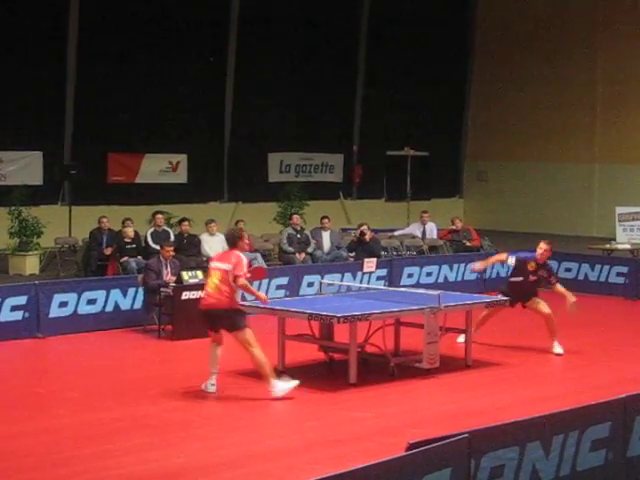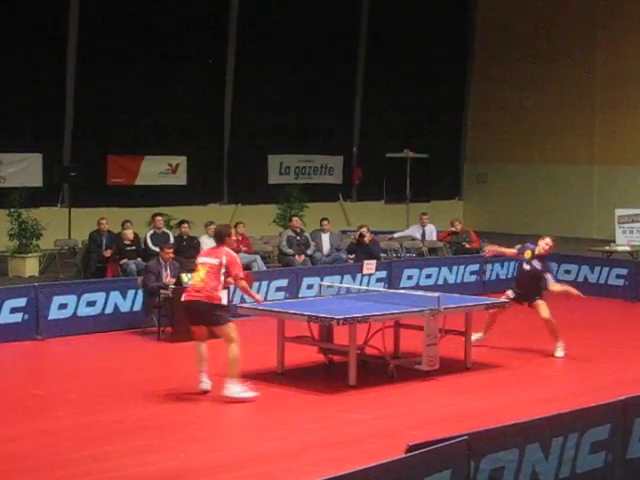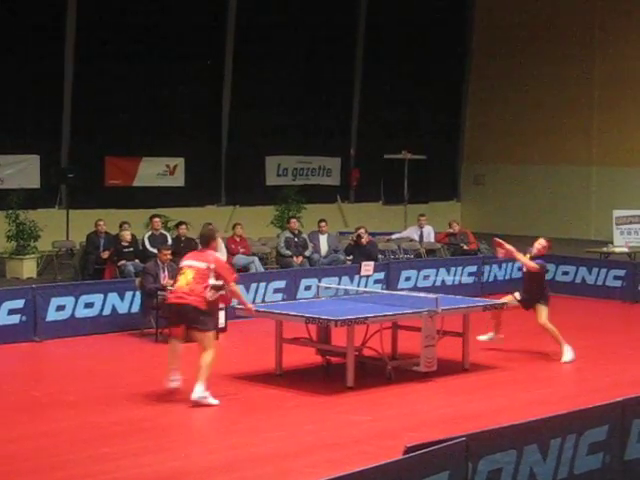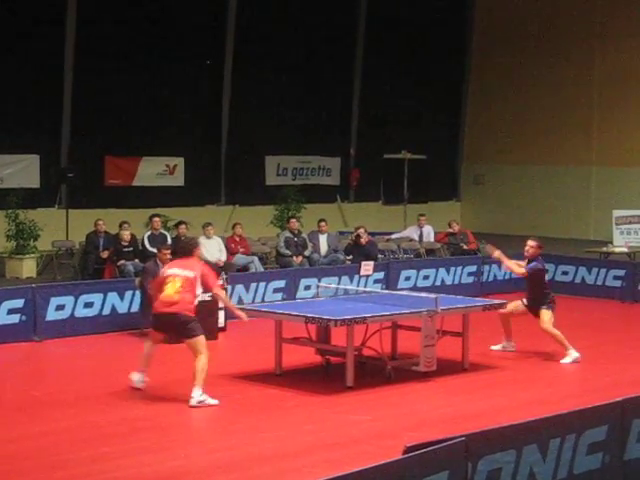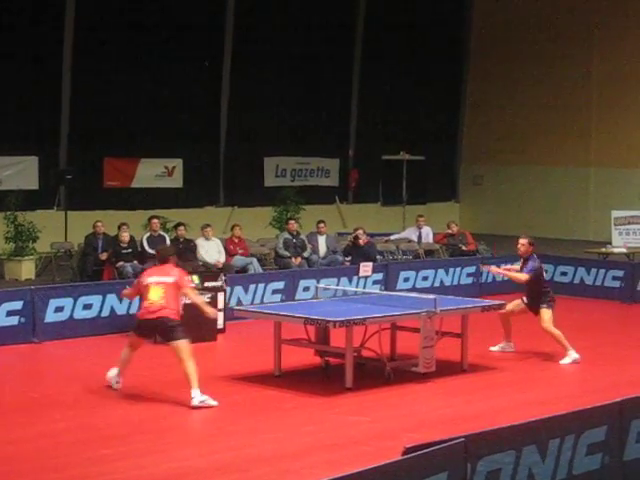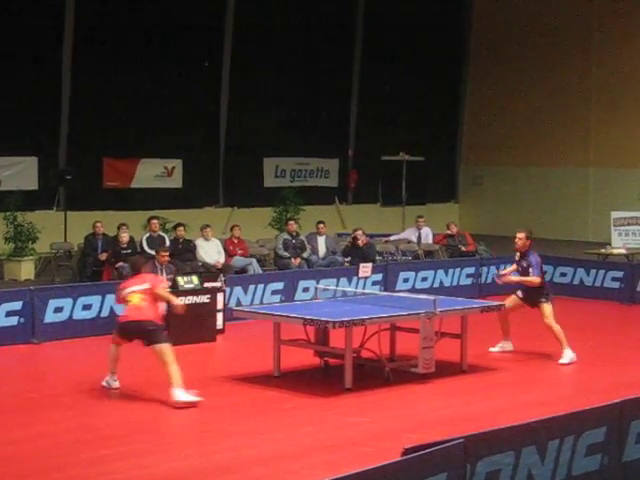
dt=0.1s
person 1, frame 1
left shoulder: (216, 257)
right shoulder: (239, 258)
right elbow: (240, 282)
right wrist: (258, 294)
left hip: (207, 306)
right hip: (225, 307)
left knee: (216, 342)
right knee: (252, 346)
left ankle: (212, 381)
right ankle: (275, 385)
person 1, frame 2
left shoulder: (204, 253)
right shoulder: (230, 255)
right elbow: (240, 283)
right wrist: (254, 296)
left hip: (190, 300)
right hip: (208, 303)
left knee: (201, 339)
right knee: (232, 342)
left ankle: (204, 380)
right ankle: (232, 385)
person 1, frame 3
left shoulder: (188, 257)
right shoulder: (217, 259)
right elbow: (231, 286)
right wrist: (245, 303)
left hip: (174, 302)
right hip: (195, 305)
left knee: (176, 337)
right knee: (209, 350)
left ankle: (174, 376)
right ankle: (199, 391)
person 1, frame 4
left shoulder: (168, 266)
right shoulder: (202, 268)
left elbow: (154, 290)
right elbow: (217, 292)
right wrist: (235, 310)
left hip: (161, 311)
right hip: (182, 315)
left knee: (152, 341)
right knee: (202, 354)
left ankle: (139, 377)
right ankle: (197, 394)
person 1, frame 5
left shoulder: (146, 275)
right shoulder: (179, 272)
left elbow: (129, 294)
right elbow: (189, 291)
left wrist: (126, 292)
right wrist: (206, 307)
left hip: (145, 318)
right hip: (168, 320)
left knee: (131, 346)
right knee: (187, 358)
left ankle: (116, 376)
right ankle: (196, 395)
person 1, frame 6
left shoulder: (124, 285)
right shoulder: (153, 279)
left elbow: (120, 300)
right elbow: (158, 291)
right wrist: (174, 300)
left hip: (127, 322)
right hip: (150, 323)
left knee: (116, 342)
right knee: (170, 362)
left ankle: (112, 379)
right ankle: (179, 392)
person 2, frame 1
left shoulder: (547, 269)
right shoulder: (525, 257)
left elbow: (555, 284)
right elbow: (503, 257)
left wrist: (568, 296)
right wrist: (484, 263)
left hip: (528, 295)
right hip: (509, 293)
left knee: (547, 313)
right knee: (488, 313)
left ankle: (555, 342)
person 2, frame 2
left shoulder: (544, 264)
right shoulder: (527, 248)
left elbow: (552, 287)
right elbow: (514, 253)
left wrist: (567, 288)
right wrist: (496, 249)
left hip: (534, 294)
right hip: (518, 290)
left knee: (546, 317)
right knee: (494, 311)
left ankle: (559, 344)
right ankle: (483, 334)
person 2, frame 3
left shoulder: (540, 263)
right shoulder: (529, 254)
left elbow: (531, 267)
left wrist: (516, 253)
right wrist: (508, 251)
left hip: (539, 298)
right hip: (525, 295)
left knee: (543, 322)
left ankle: (566, 349)
right ankle: (496, 334)
person 2, frame 4
left shoulder: (537, 265)
right shoulder: (531, 259)
left elbow: (520, 272)
left wrist: (502, 258)
right wrist: (514, 262)
left hip: (544, 302)
right hip: (531, 299)
left knee: (546, 326)
right knee: (503, 312)
left ankle: (571, 352)
right ankle: (508, 343)
person 2, frame 5
left shoulder: (533, 264)
right shoulder: (525, 258)
left elbow: (523, 278)
left wrist: (501, 271)
right wrist: (508, 268)
left hip: (544, 300)
right hip: (531, 298)
left knee: (546, 326)
right knee: (503, 313)
left ankle: (571, 353)
right ankle: (507, 344)
person 2, frame 6
left shoulder: (533, 259)
right shoulder: (520, 252)
left elbow: (536, 281)
left wrist: (517, 279)
right wrist: (508, 271)
left hip: (541, 294)
right hip: (526, 292)
left knee: (549, 322)
right knee: (502, 311)
left ankle: (567, 351)
right ankle: (506, 343)
